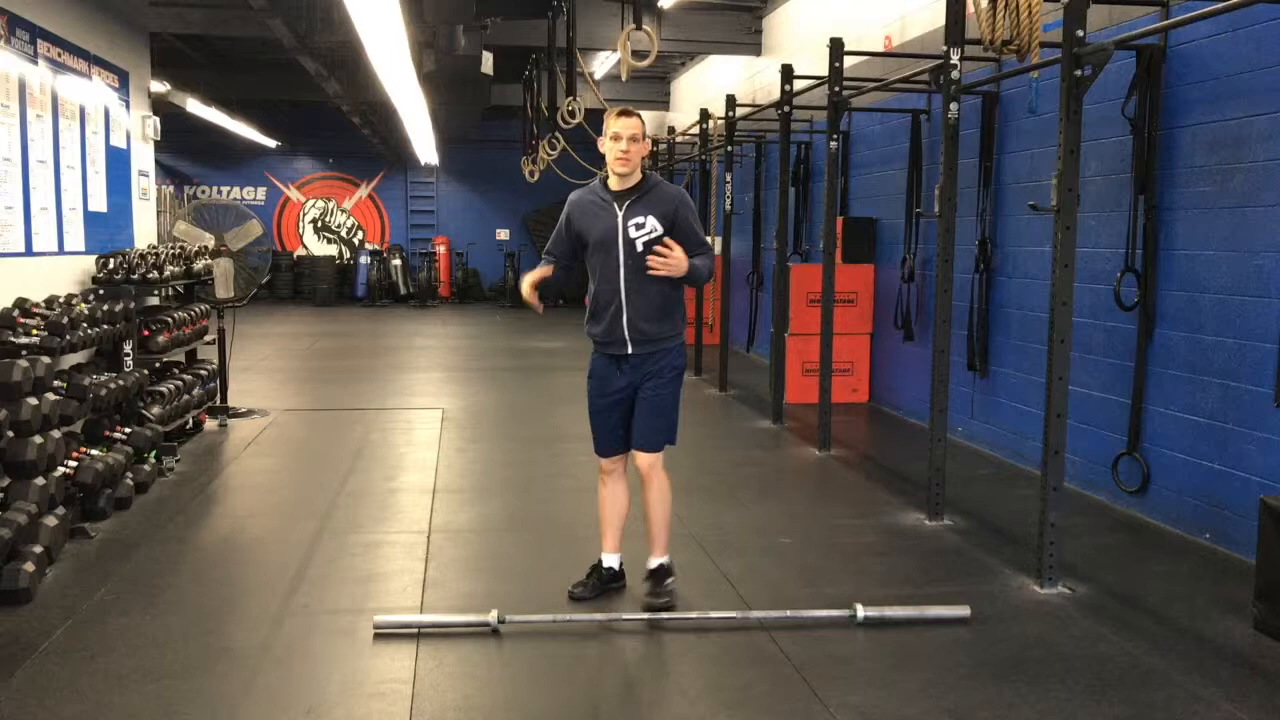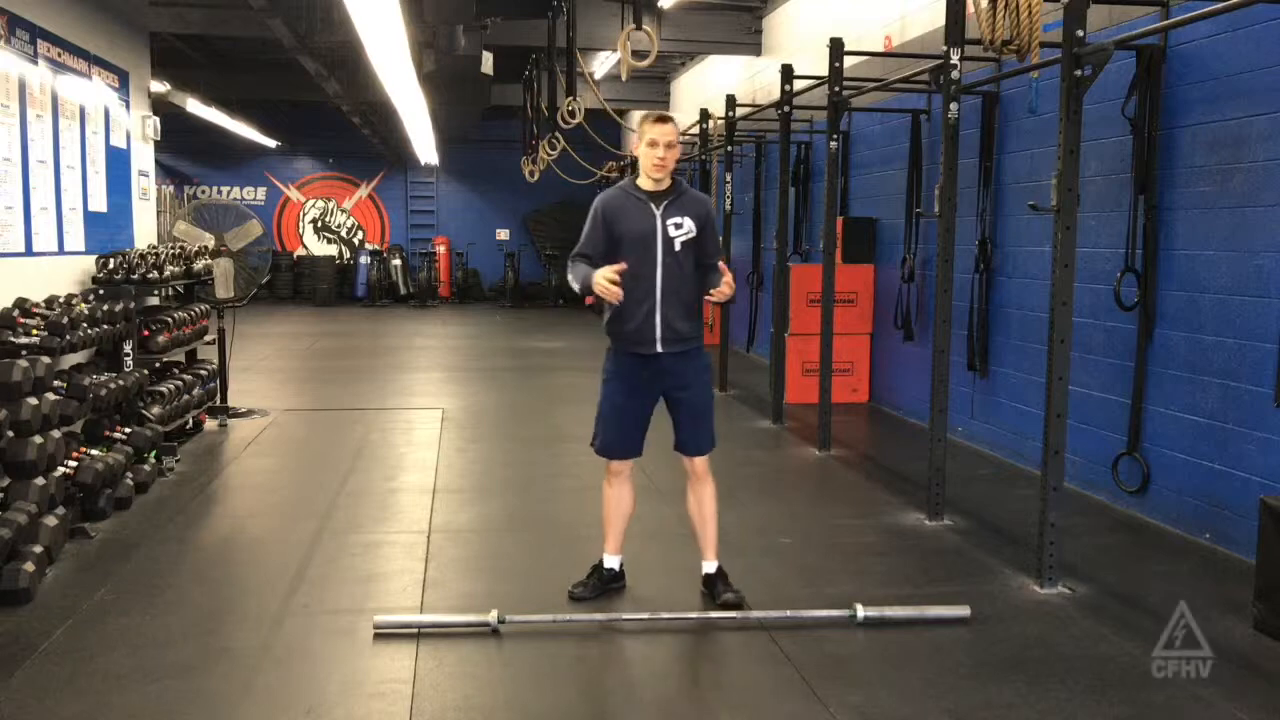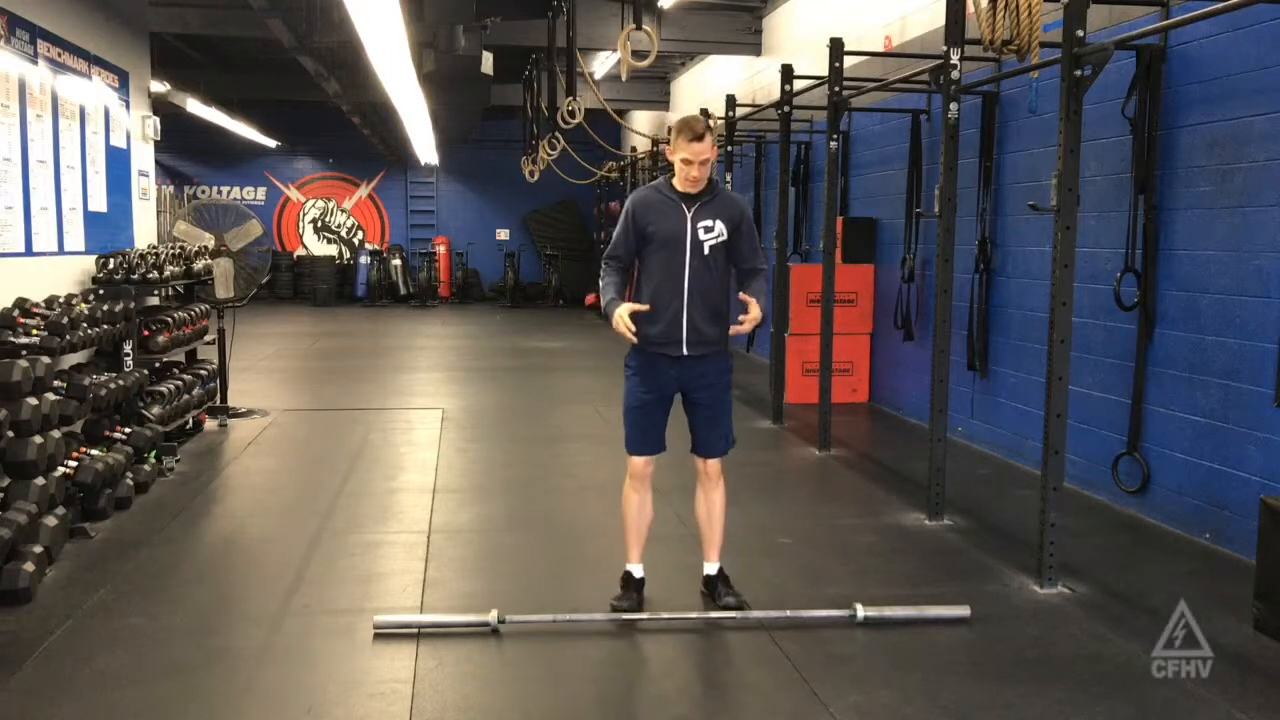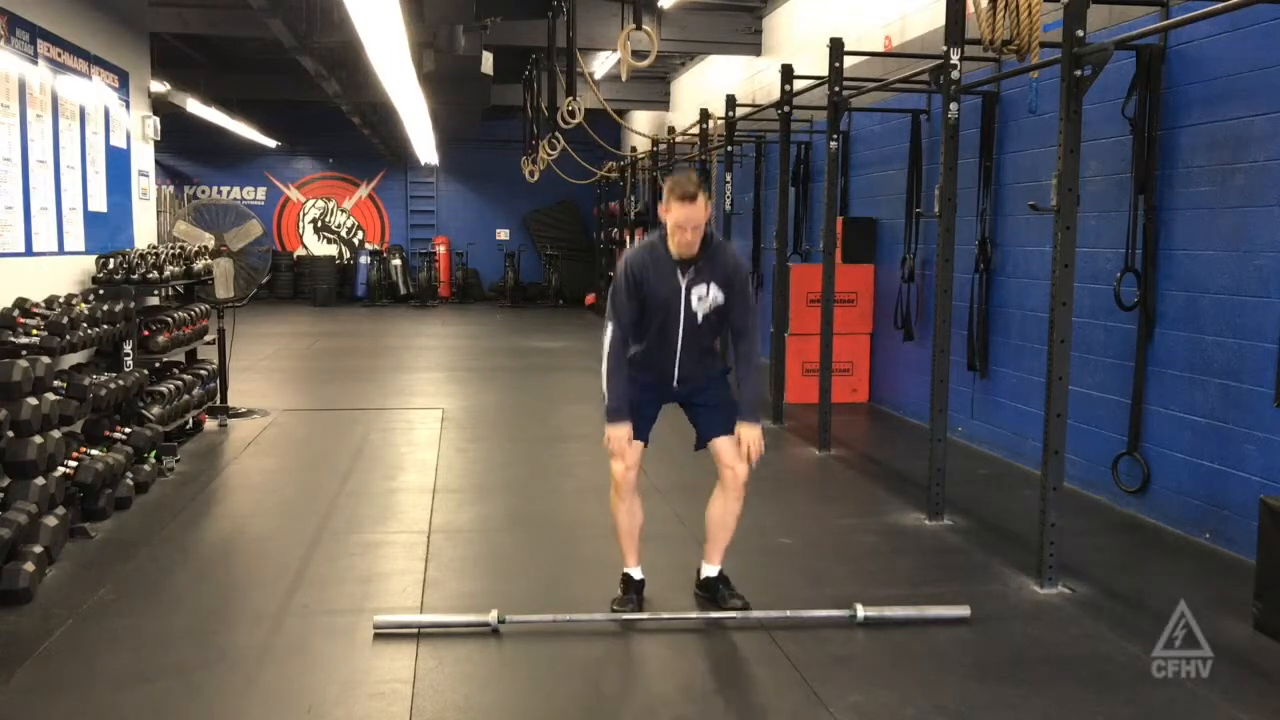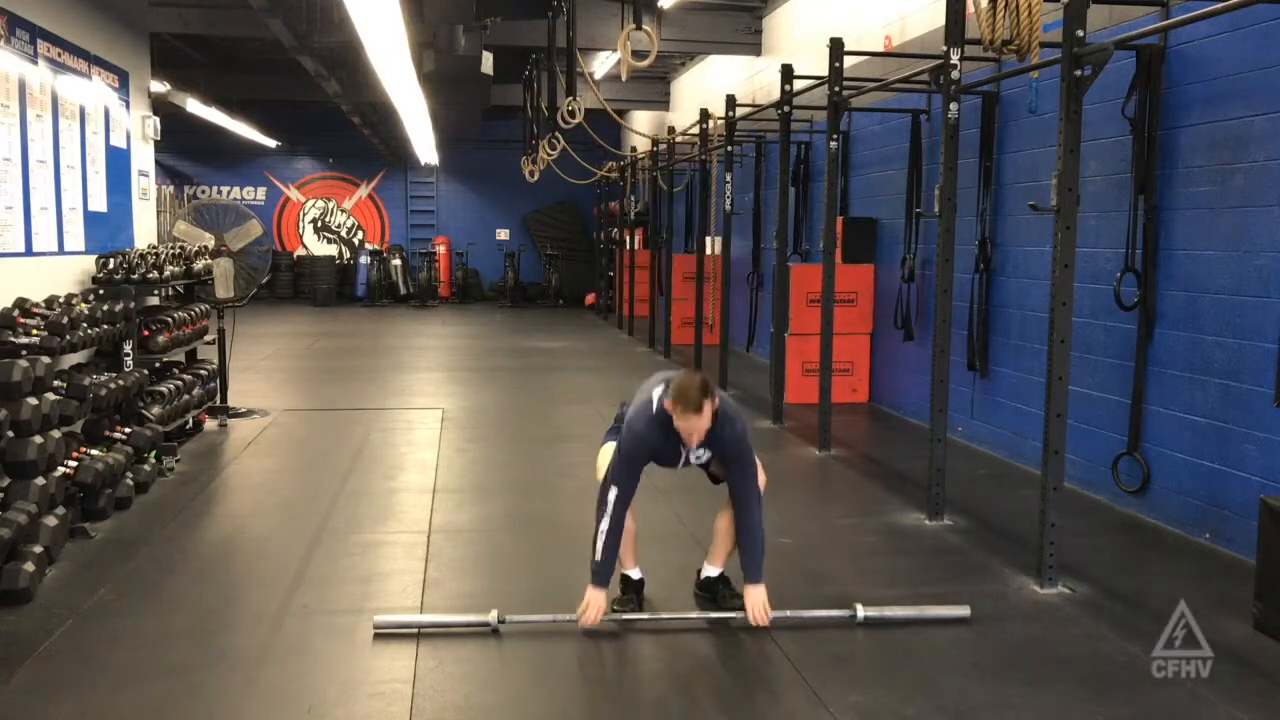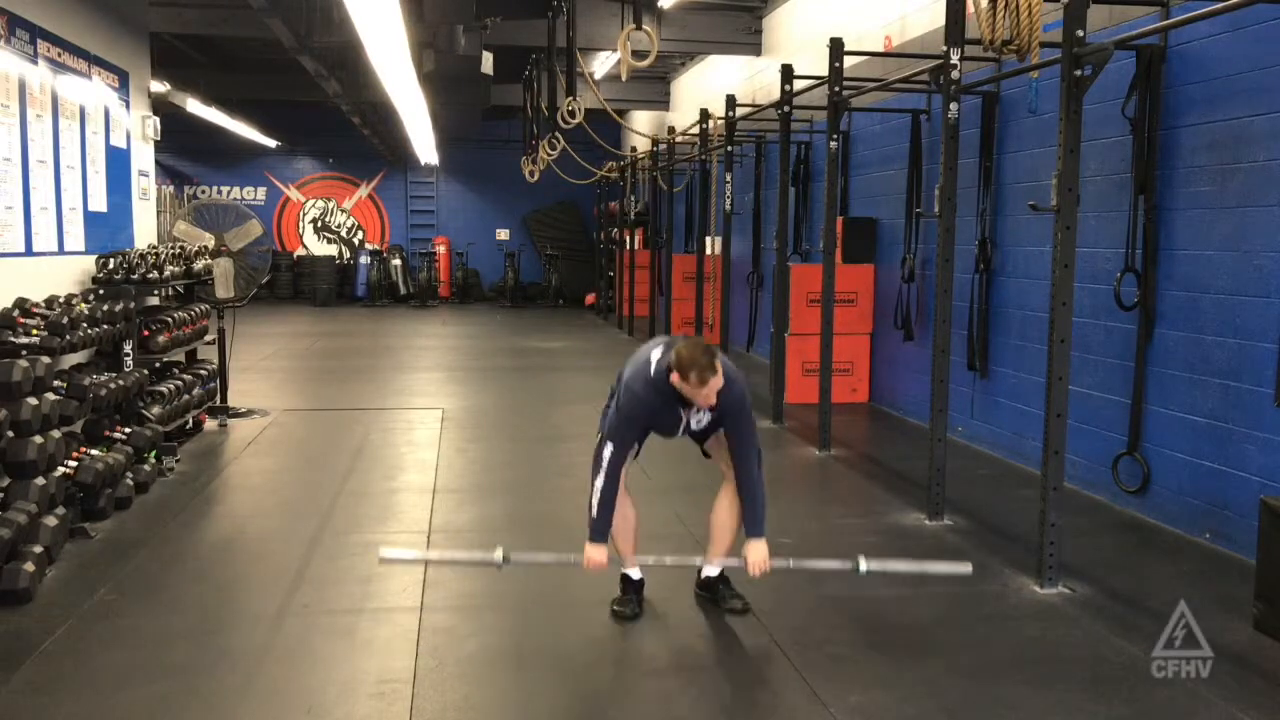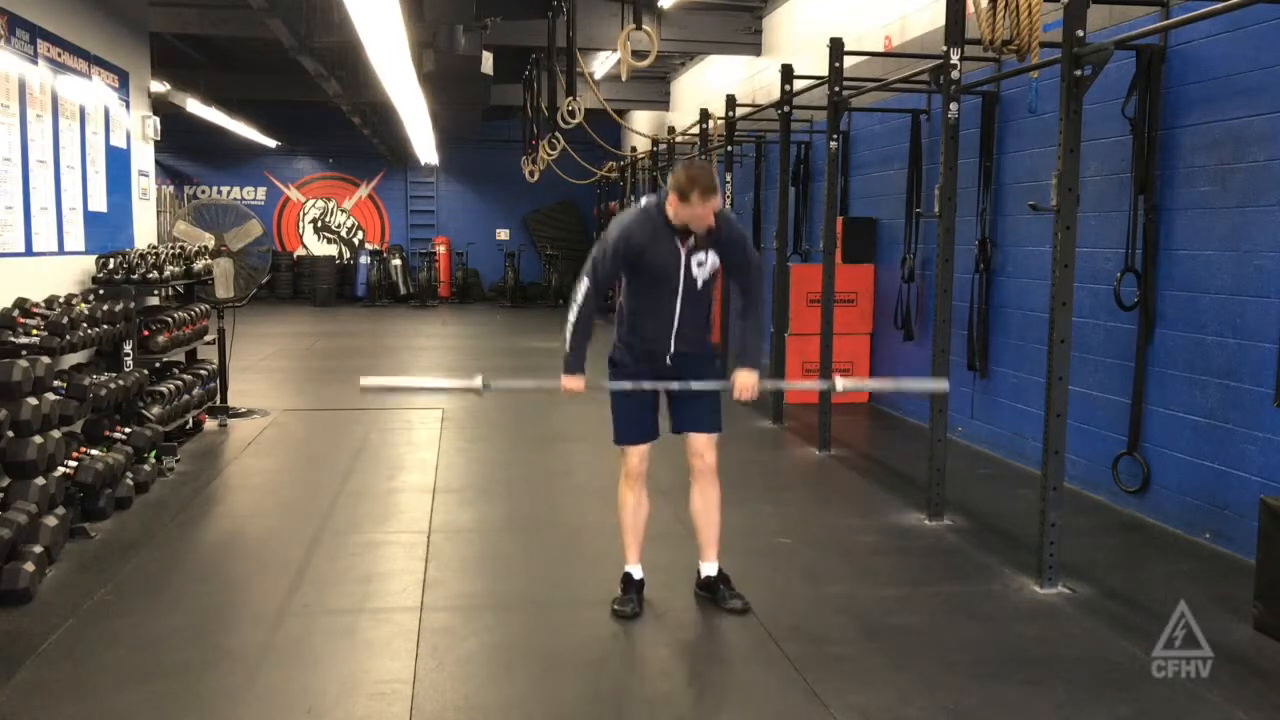
dt=0.4s
person 1, frame 1
left shoulder: (670, 199)
right shoulder: (581, 205)
left elbow: (705, 260)
right elbow: (559, 262)
left wrist: (687, 268)
right wrist: (535, 280)
left hip: (661, 352)
right hip: (607, 354)
left knee: (649, 463)
right knee: (610, 464)
left ankle: (659, 567)
right ankle: (610, 565)
person 1, frame 2
left shoulder: (697, 206)
right shoulder: (611, 204)
left elbow: (709, 268)
right elbow: (579, 264)
left wrist: (722, 285)
right wrist: (593, 279)
left hip: (687, 356)
right hip: (629, 357)
left knee: (699, 466)
right knee: (617, 466)
left ankle: (711, 570)
right ankle: (610, 567)
person 1, frame 3
left shoulder: (732, 208)
right shoulder: (643, 203)
left elbow: (752, 271)
right elbow: (614, 266)
left wrist: (755, 304)
right wrist: (614, 305)
left hip: (710, 357)
right hip: (649, 356)
left knee: (711, 469)
right knee: (640, 470)
left ankle: (713, 573)
right ankle: (633, 575)
person 1, frame 4
left shoulder: (728, 262)
right shoulder: (637, 261)
left elbow: (745, 339)
right elbow: (617, 338)
left wrist: (749, 416)
right wrist: (617, 415)
left hip: (705, 377)
right hip: (643, 376)
left knee: (736, 470)
right knee: (623, 470)
left ankle: (711, 575)
right ankle: (632, 577)
person 1, frame 5
left shoulder: (731, 425)
right shoulder: (641, 426)
left elbow: (747, 500)
right elbow: (614, 500)
left wrist: (754, 581)
right wrist: (598, 583)
left knee: (754, 483)
right knee: (609, 477)
left ankle: (710, 577)
right ankle: (631, 579)
person 1, frame 6
left shoulder: (730, 386)
right shoulder: (638, 388)
left elbow: (747, 460)
right elbow: (609, 459)
left wrist: (755, 535)
right wrist: (598, 538)
right hip: (640, 408)
left knee: (738, 469)
right knee: (615, 476)
left ankle: (711, 576)
right ankle: (631, 578)
person 1, frame 7
left shoulder: (727, 231)
right shoulder: (631, 230)
left elbow: (752, 296)
right elbow: (587, 294)
left wrist: (748, 364)
right wrist: (574, 366)
left hip: (696, 357)
right hip: (635, 359)
left knee: (704, 461)
right knee: (634, 466)
left ankle: (710, 575)
right ankle: (633, 577)
